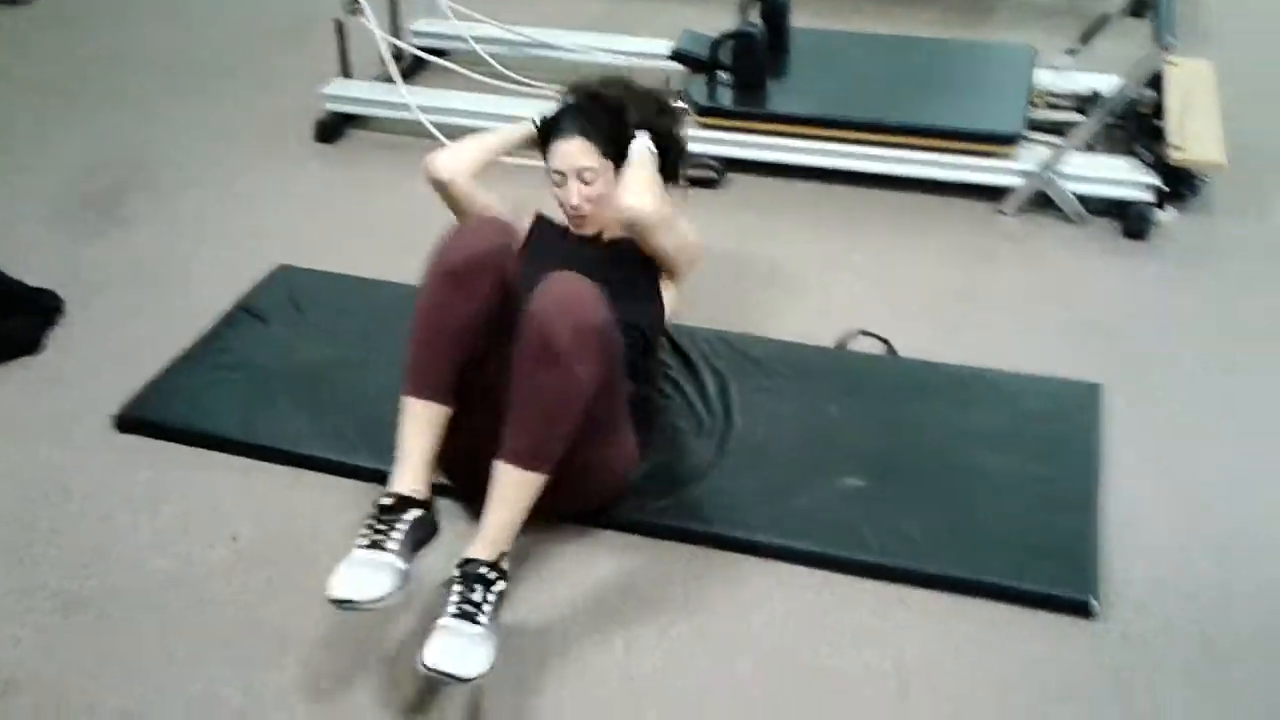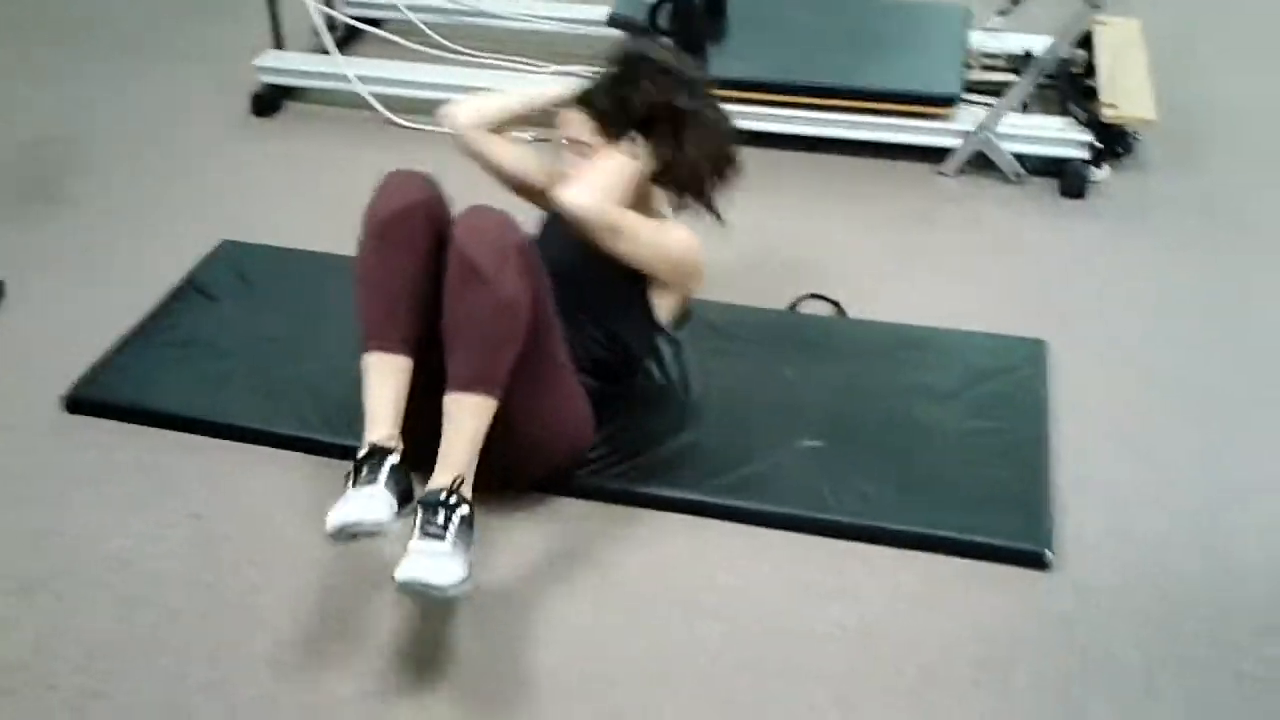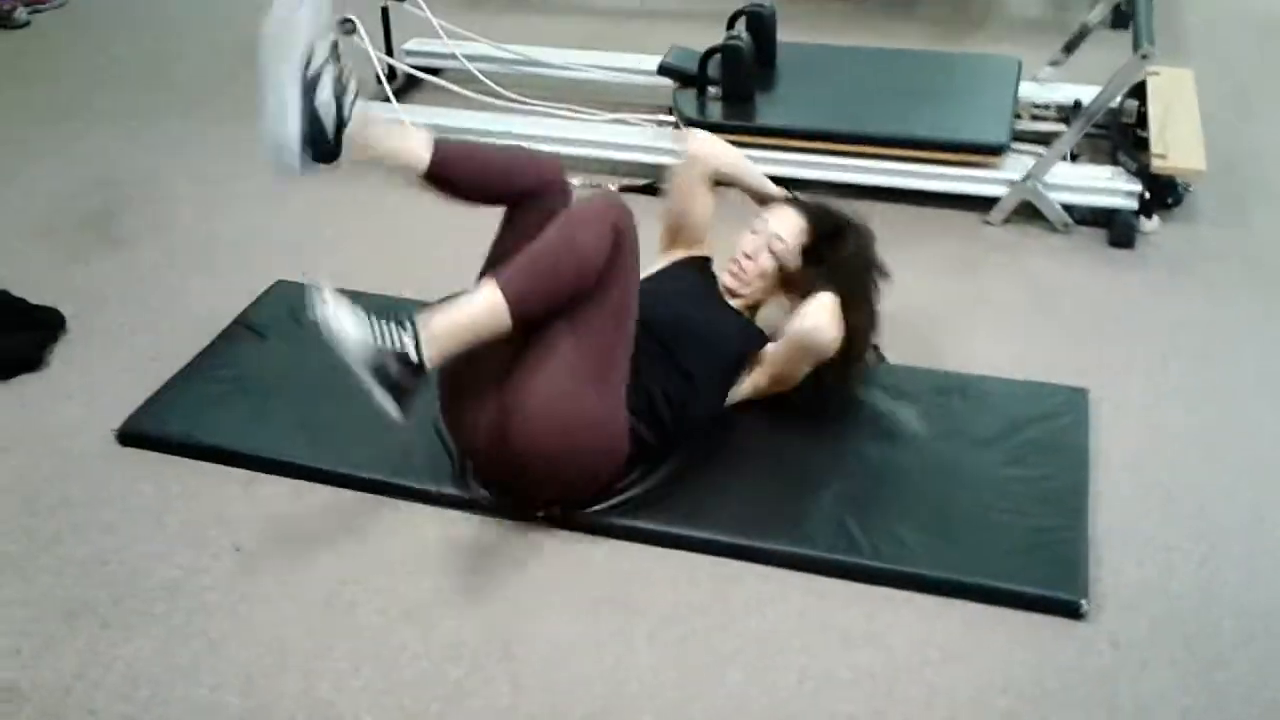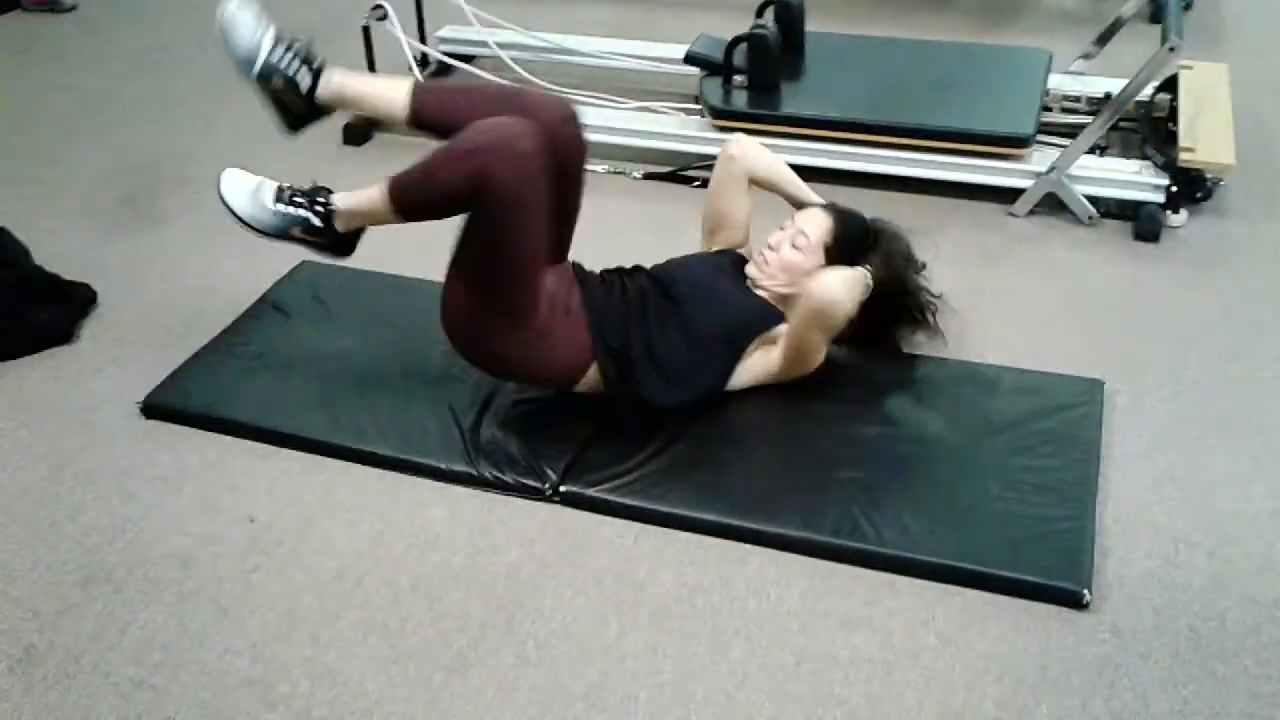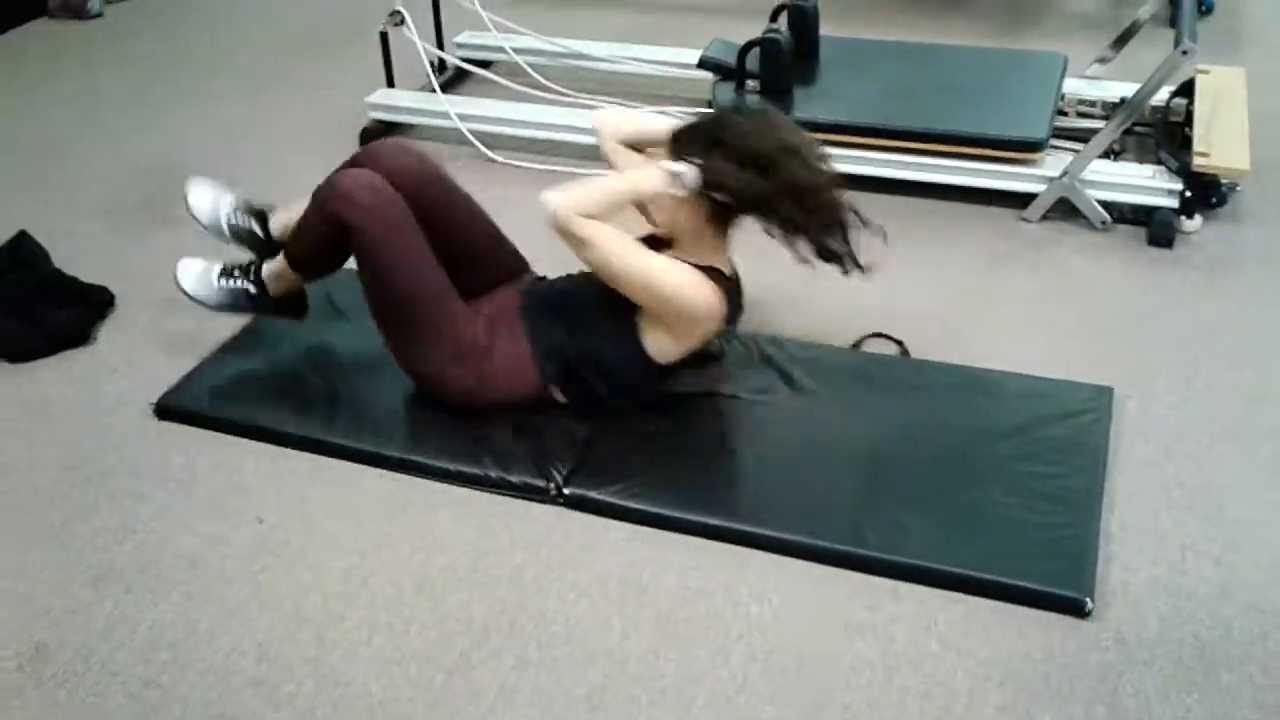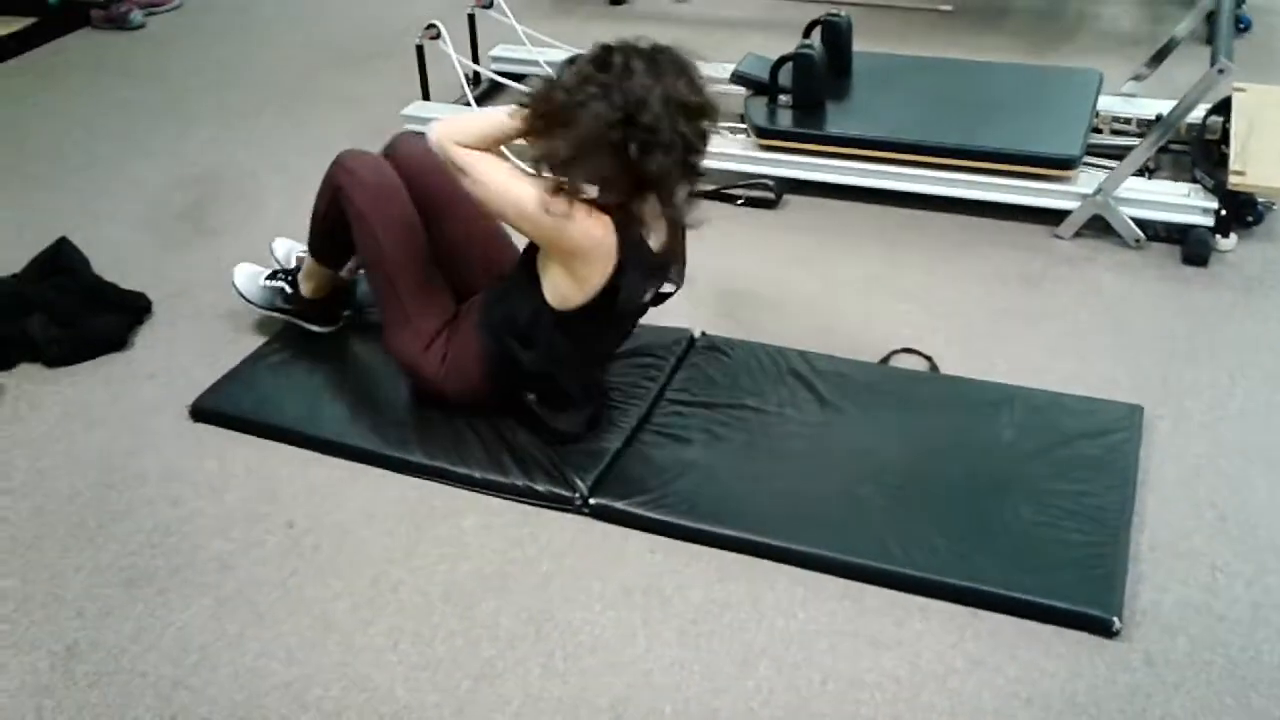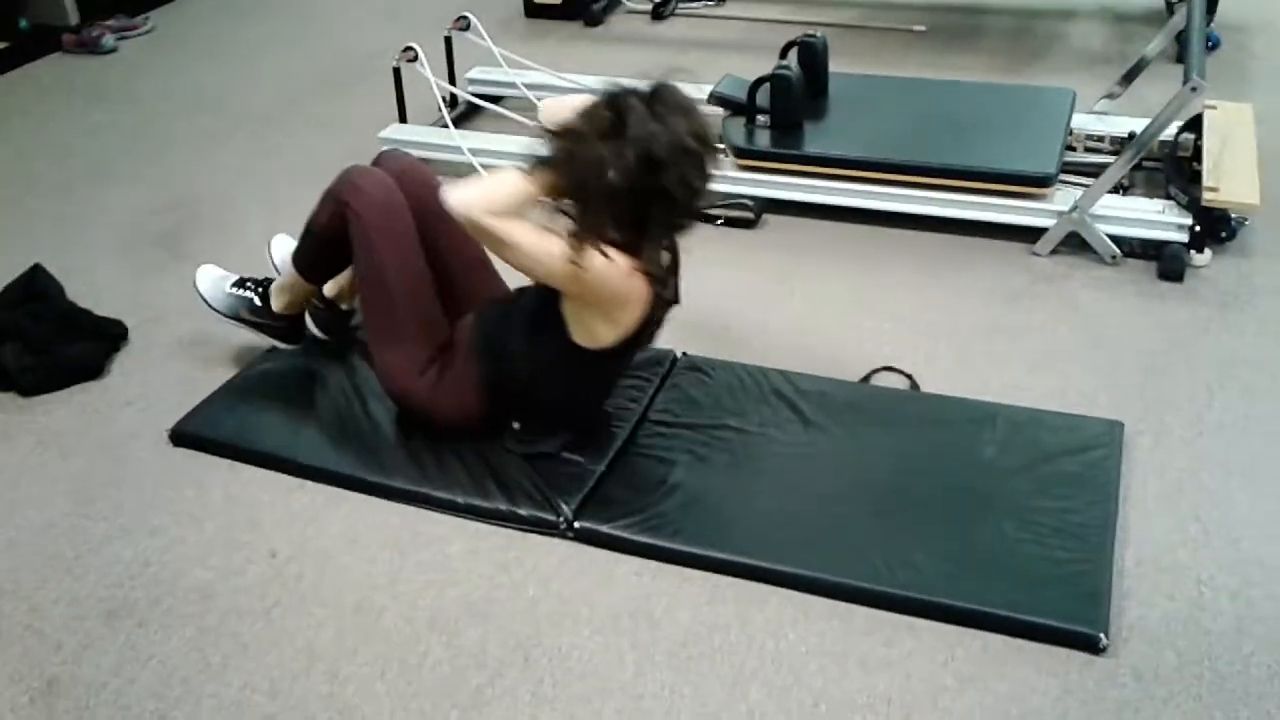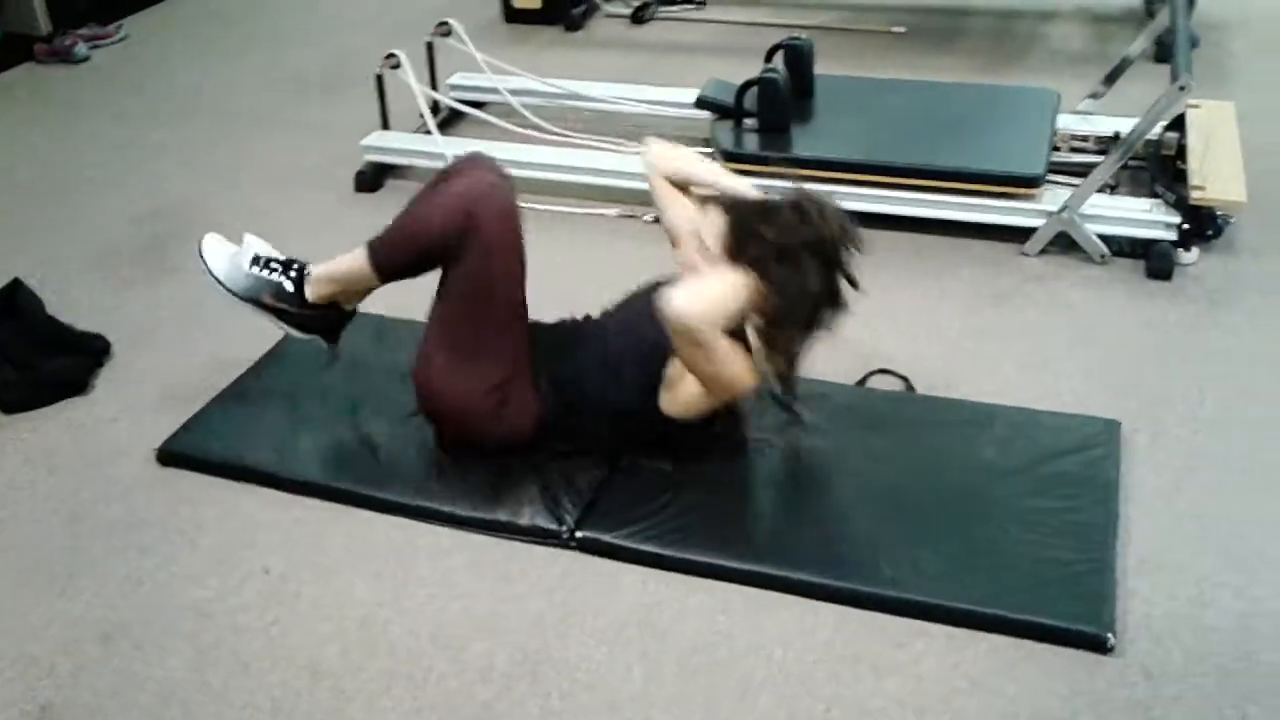
dt=0.3s
person 1, frame 1
left shoulder: (666, 250)
right shoulder: (531, 234)
left elbow: (639, 208)
right elbow: (446, 170)
left wrist: (644, 146)
right wrist: (537, 129)
left hip: (581, 460)
right hip: (483, 430)
left knee: (565, 302)
right knee: (470, 249)
left ankle: (484, 567)
right ankle: (404, 504)
person 1, frame 2
left shoulder: (677, 255)
right shoulder: (563, 187)
left elbow: (579, 201)
right elbow: (462, 120)
left wrist: (640, 148)
right wrist: (572, 96)
left hip: (536, 426)
right hip: (446, 394)
left knee: (488, 230)
right knee: (408, 194)
left ankle: (450, 499)
right ankle: (383, 458)
person 1, frame 3
left shoulder: (762, 364)
right shoulder: (688, 264)
left elbow: (816, 333)
right elbow: (697, 150)
left wrist: (825, 287)
right wrist: (780, 200)
left hip: (557, 449)
right hip: (492, 397)
left knee: (608, 219)
right knee: (544, 180)
left ankle: (410, 354)
right ankle: (337, 125)
person 1, frame 4
left shoulder: (785, 348)
right shoulder: (728, 258)
left elbow: (828, 297)
right elbow: (738, 152)
left wrist: (861, 271)
right wrist: (818, 206)
left hip: (527, 337)
right hip: (555, 297)
left knee: (504, 142)
right knee: (548, 119)
left ankle: (328, 218)
right ankle: (313, 88)
person 1, frame 5
left shoulder: (697, 299)
right shoulder: (697, 240)
left elbow: (565, 212)
right elbow: (610, 126)
left wrist: (657, 180)
left hip: (489, 367)
right hip: (522, 306)
left knee: (352, 191)
right knee: (389, 159)
left ankle: (266, 287)
right ankle: (268, 232)
person 1, frame 6
left shoulder: (584, 233)
right shoulder: (657, 209)
left elbow: (448, 139)
left wrist: (536, 116)
left hip: (455, 359)
right hip: (502, 309)
left knee: (356, 171)
right knee: (405, 153)
left ankle: (312, 296)
right ankle: (333, 266)
person 1, frame 7
left shoulder: (618, 278)
right shoulder: (649, 234)
left elbow: (467, 203)
right elbow: (563, 121)
left wrist: (554, 172)
right wrist: (629, 118)
left hip: (446, 381)
right hip: (484, 331)
left knee: (363, 189)
right knee: (395, 168)
left ankle: (279, 309)
right ankle: (330, 303)
person 1, frame 8
left shoulder: (731, 371)
right shoulder: (708, 286)
left elbow: (685, 310)
right elbow: (658, 157)
left wrist: (753, 270)
right wrist: (748, 197)
left hip: (486, 405)
right hip: (530, 358)
left knee: (483, 203)
right knee: (479, 174)
left ankle: (308, 294)
right ankle: (329, 290)
